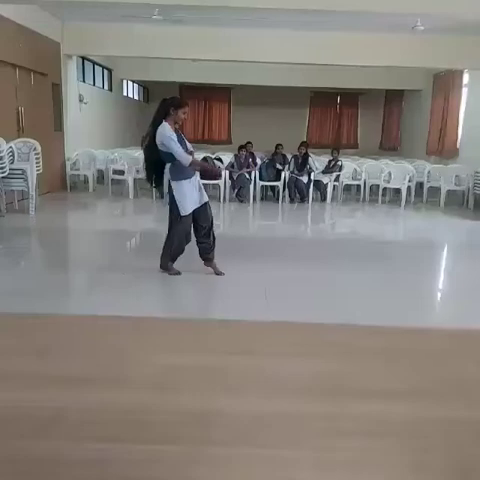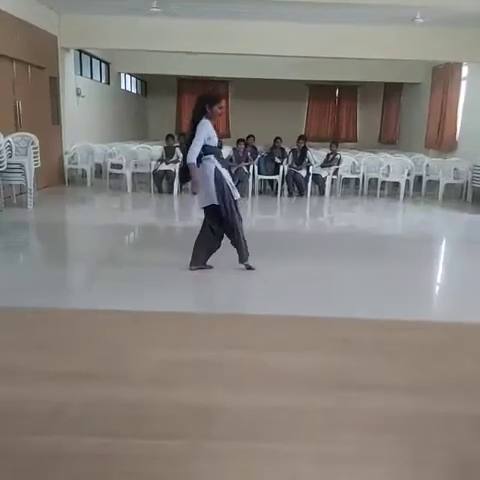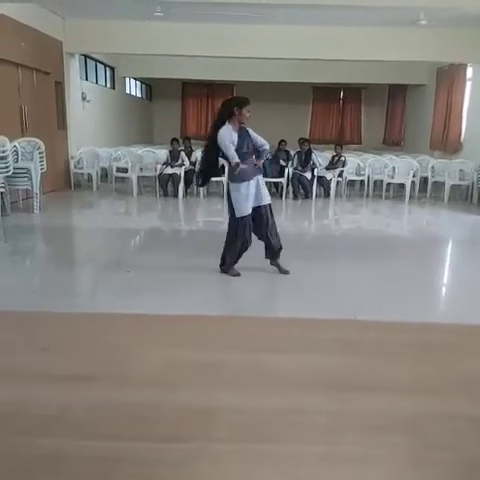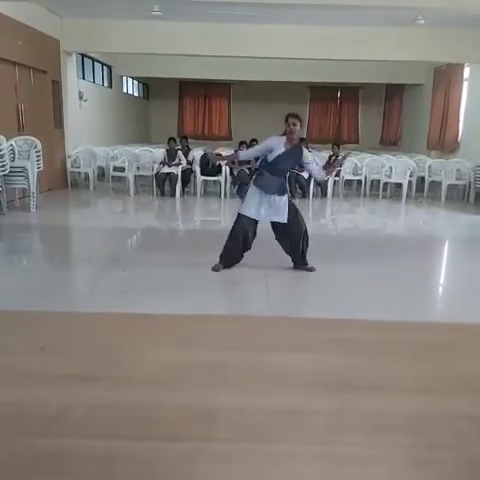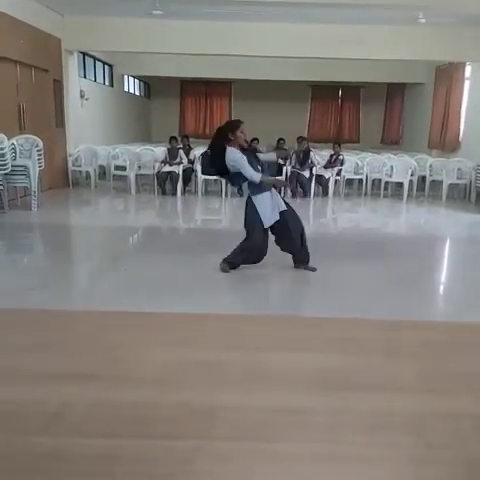
dt=1s
person 1, frame 1
left shoulder: (175, 130)
right shoulder: (164, 132)
left elbow: (189, 149)
right elbow: (183, 158)
left wrist: (194, 163)
right wrist: (208, 166)
left hip: (191, 179)
right hip: (179, 182)
left knee: (204, 219)
right knee: (182, 225)
left ankle: (209, 259)
right ankle: (166, 262)
person 1, frame 2
left shoulder: (207, 125)
right shoulder: (205, 126)
right elbow: (191, 155)
right wrist: (194, 180)
left hip: (213, 173)
right hip: (214, 172)
left knee: (214, 220)
right knee: (231, 217)
left ankle: (198, 261)
right ankle: (243, 257)
person 1, frame 3
left shoulder: (246, 131)
right shoulder: (223, 133)
left elbow: (265, 146)
right elbow: (234, 161)
left wrist: (259, 161)
right wrist: (238, 167)
left hip: (255, 179)
right hip: (239, 183)
left knee: (266, 220)
right knee: (241, 225)
left ankle: (274, 257)
right ankle: (227, 264)
person 1, frame 4
left shoulder: (301, 152)
right shoulder: (274, 141)
left elbow: (318, 173)
right elbow: (247, 154)
left hip: (279, 194)
right hip: (259, 190)
left knee: (297, 227)
right knee: (242, 227)
left ankle: (300, 262)
right ankle: (225, 261)
person 1, frame 5
left shoulder: (242, 150)
right shoulder: (232, 155)
left elbow: (261, 160)
right elbow: (254, 176)
right wrist: (274, 181)
left hip: (269, 193)
right hip: (257, 199)
left knee: (294, 224)
right knee: (257, 239)
left ankle: (301, 261)
right ankle: (229, 262)
